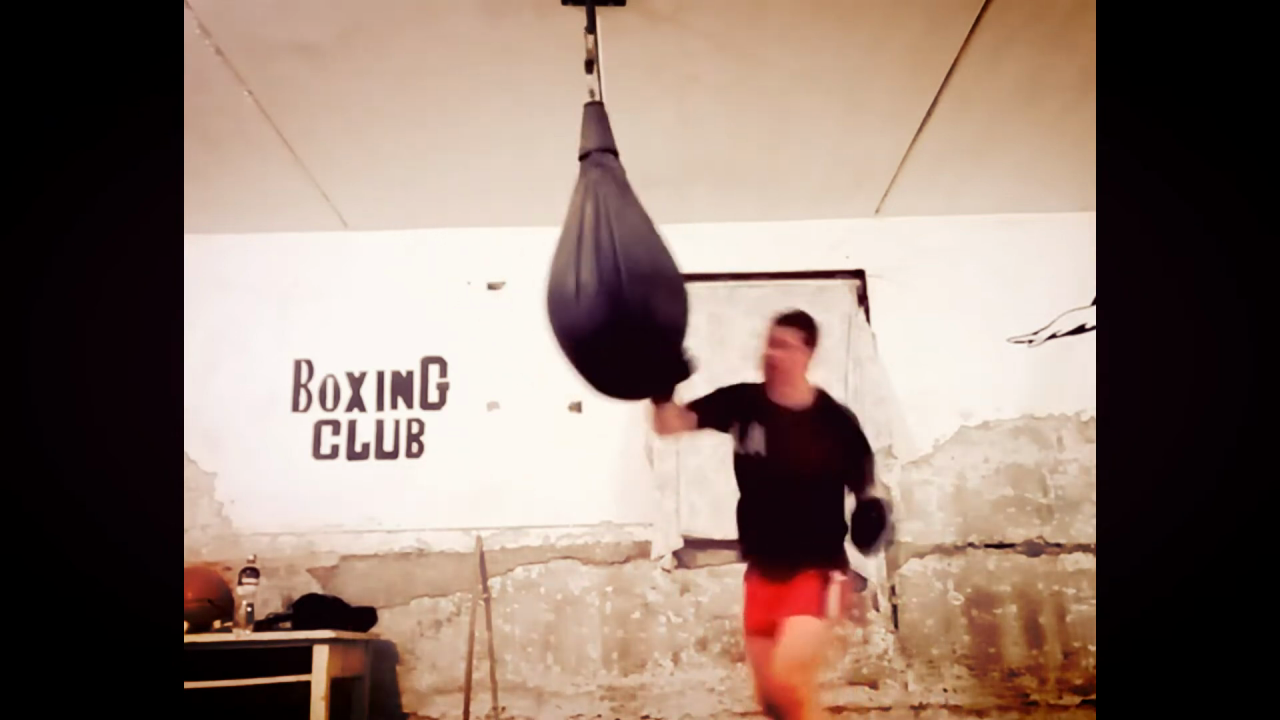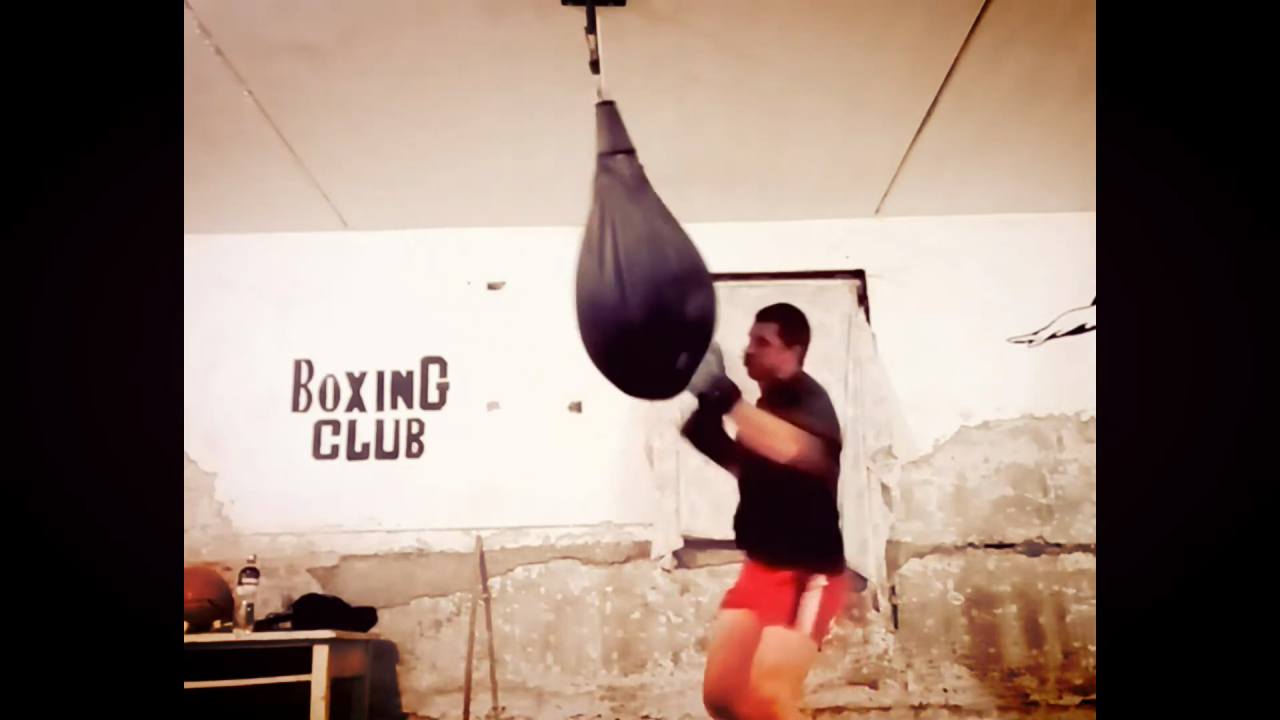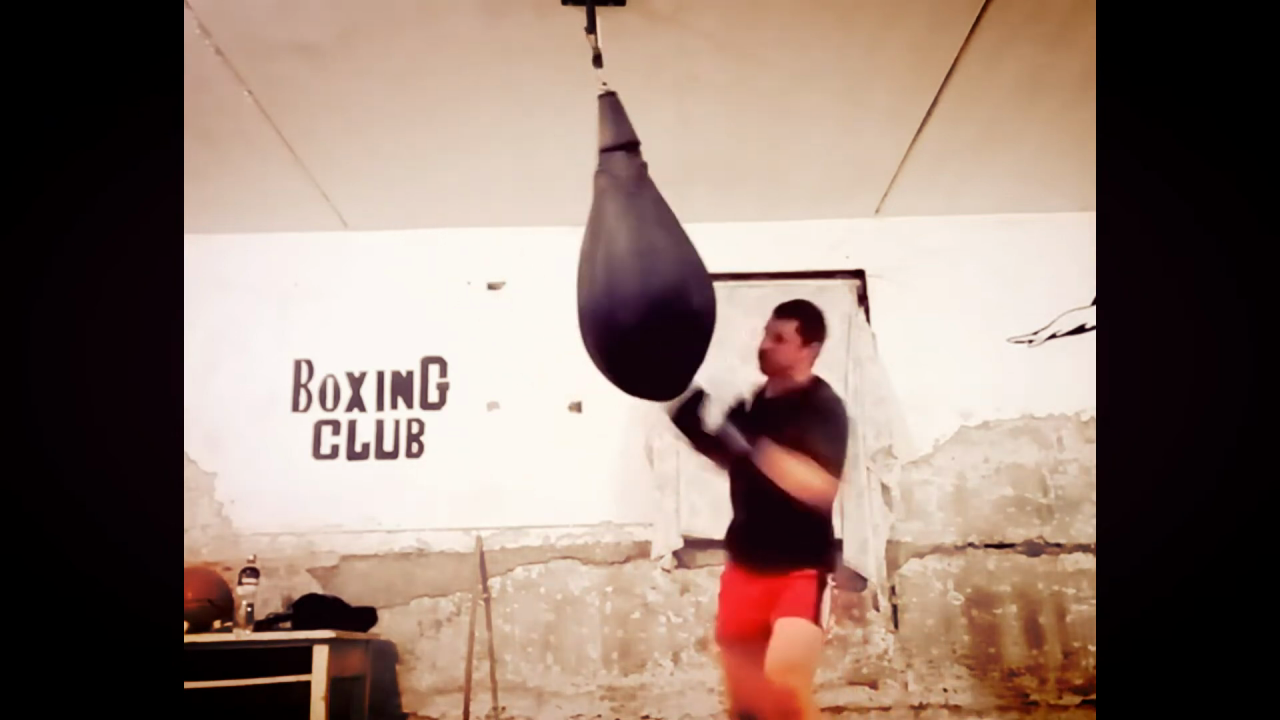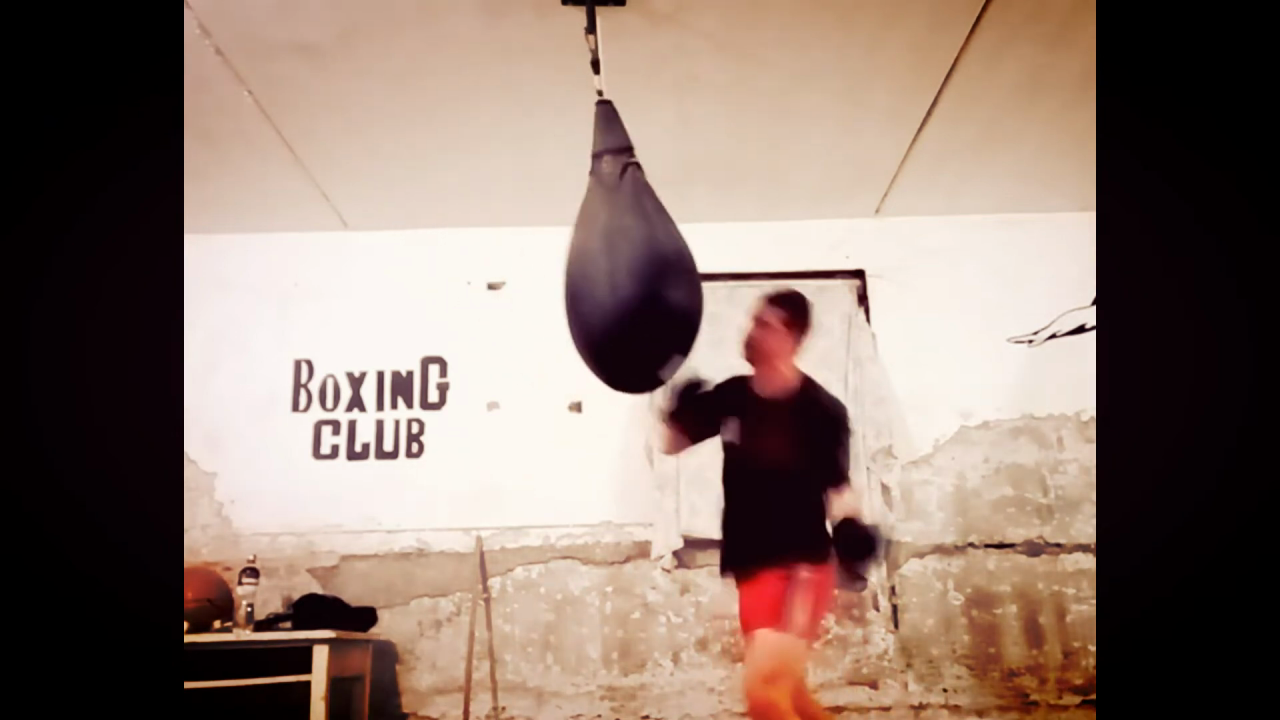
dt=0.1s
person 1, frame 1
left shoulder: (837, 421)
right shoulder: (742, 401)
left elbow: (864, 483)
right elbow: (669, 424)
right wrist: (663, 394)
left hip: (816, 571)
right hip: (765, 573)
left knee: (790, 684)
person 1, frame 2
left shoulder: (807, 397)
right shoulder: (766, 400)
left elbow: (786, 447)
left wrist: (724, 394)
right wrist: (708, 435)
left hip: (808, 570)
right hip: (763, 564)
person 1, frame 3
left shoulder: (822, 407)
right shoulder: (758, 401)
left elbow: (819, 490)
right elbow: (735, 462)
left wrist: (755, 446)
right wrist: (692, 425)
left hip: (801, 573)
right hip: (746, 569)
person 1, frame 4
left shoulder: (820, 410)
right shoulder: (734, 393)
left elbow: (837, 487)
right elbow: (673, 442)
left wrist: (852, 526)
right wrist: (680, 410)
left hip: (796, 567)
right hip: (752, 569)
